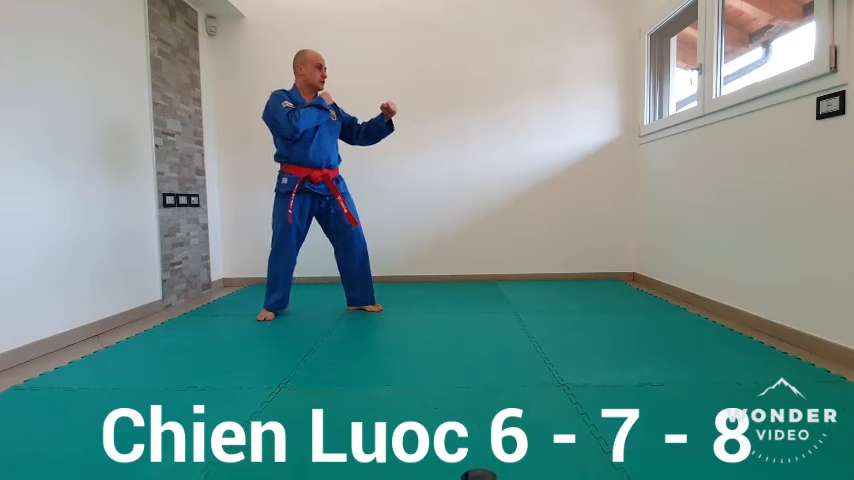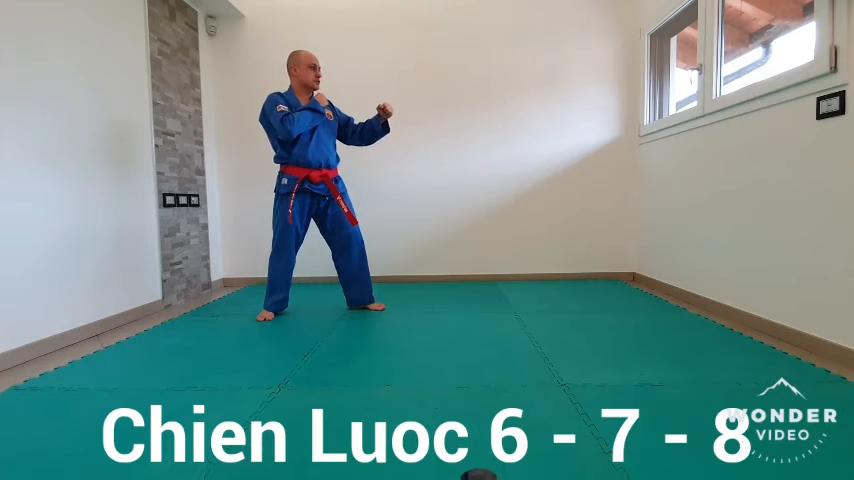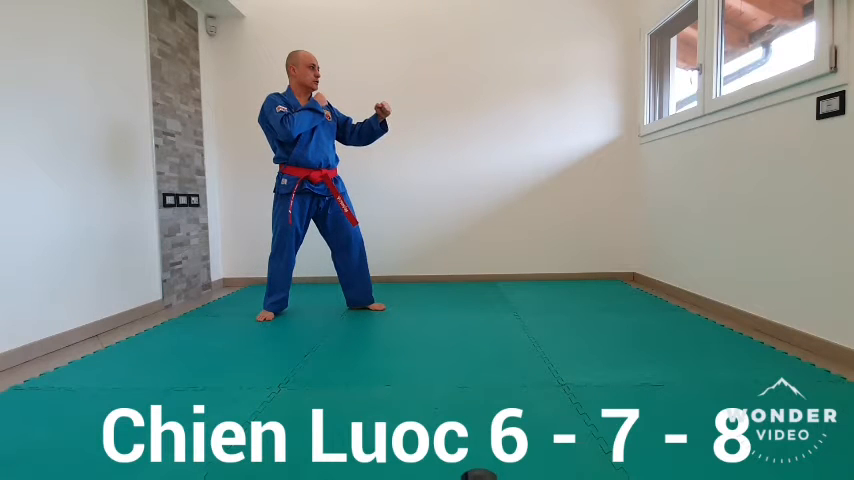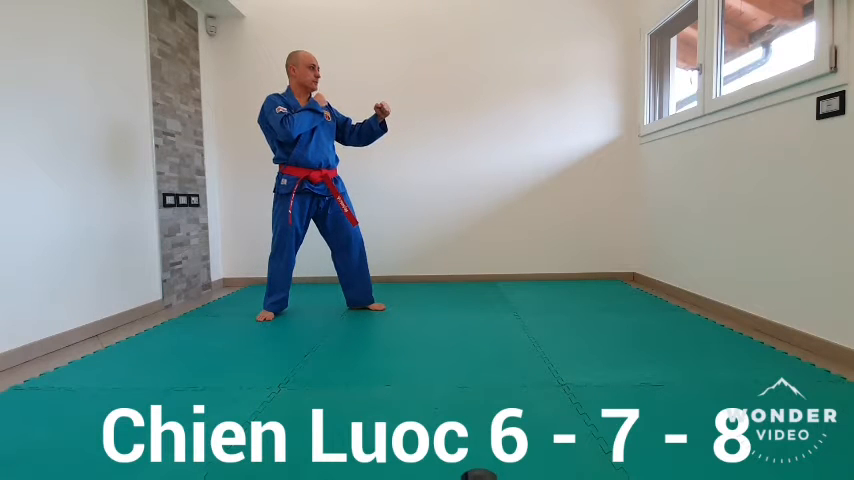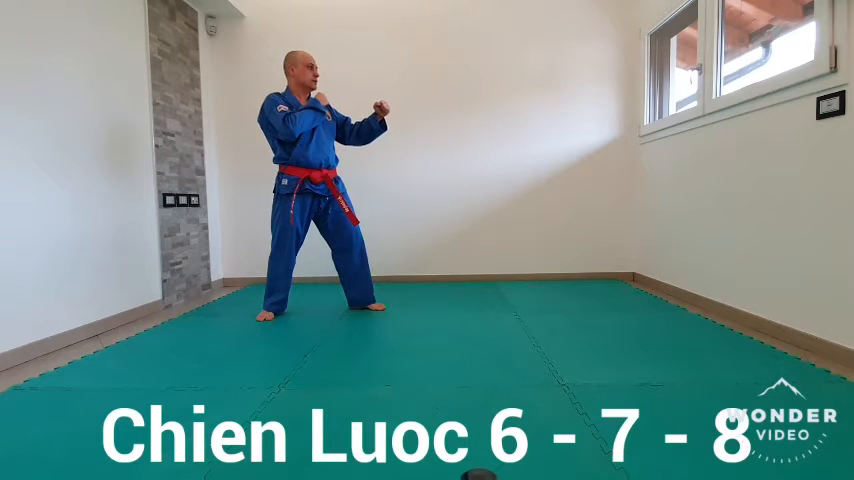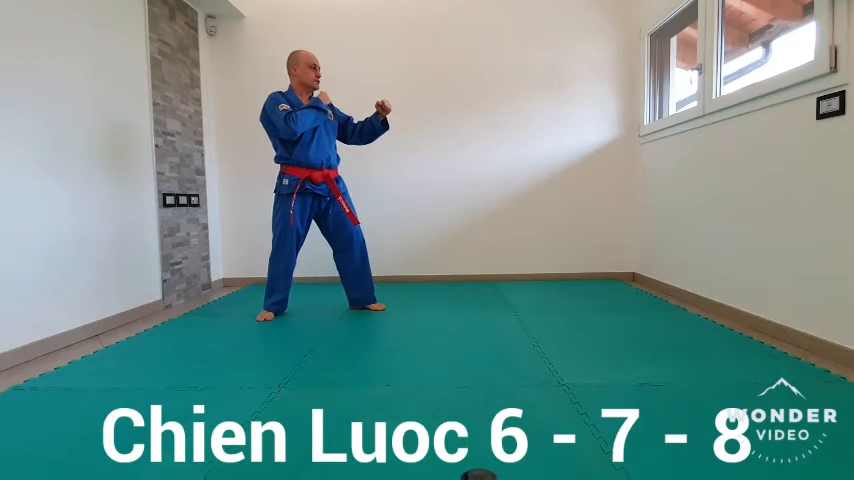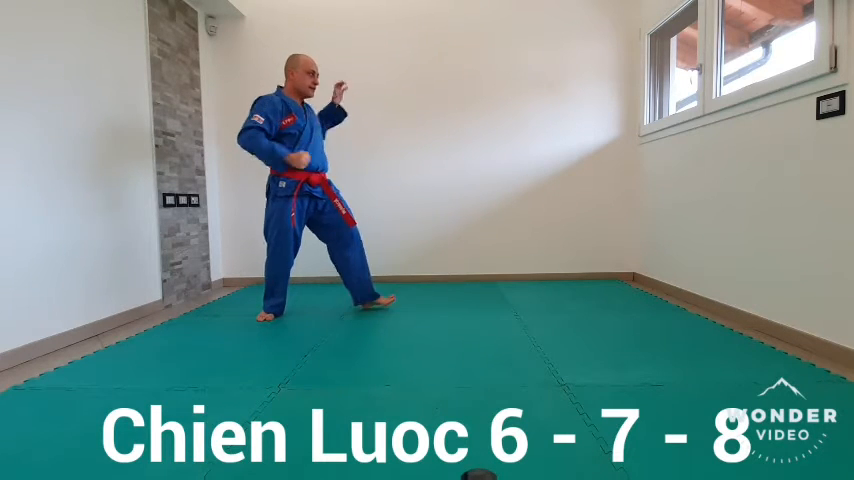
dt=0.7s
person 1, frame 1
left shoulder: (331, 106)
right shoulder: (280, 99)
left elbow: (359, 135)
right elbow: (292, 125)
left wrist: (384, 118)
right wrist: (321, 105)
left hip: (332, 185)
right hip: (295, 186)
left knee: (353, 241)
right knee: (284, 246)
left ankle: (360, 299)
right ankle: (273, 305)
person 1, frame 2
left shoulder: (327, 106)
right shoulder: (276, 102)
left elbow: (355, 134)
right elbow: (288, 129)
left wrist: (379, 120)
right wrist: (316, 107)
left hip: (331, 185)
right hip: (294, 186)
left knee: (351, 242)
right knee: (284, 247)
left ankle: (361, 299)
right ankle: (273, 305)
person 1, frame 3
left shoulder: (325, 106)
right shoulder: (275, 102)
left elbow: (354, 135)
right elbow: (287, 129)
left wrist: (378, 119)
right wrist: (315, 107)
left hip: (330, 185)
right hip: (294, 186)
left knee: (350, 242)
right knee: (284, 247)
left ankle: (361, 299)
right ankle: (273, 306)
person 1, frame 4
left shoulder: (324, 107)
right shoulder: (275, 103)
left elbow: (353, 135)
right elbow: (287, 130)
left wrist: (377, 119)
right wrist: (314, 107)
left hip: (330, 186)
right hip: (294, 187)
left knee: (350, 242)
right knee: (284, 247)
left ankle: (361, 299)
right ankle: (273, 306)
person 1, frame 5
left shoulder: (323, 106)
right shoulder: (275, 102)
left elbow: (352, 134)
right elbow: (290, 129)
left wrist: (376, 118)
right wrist: (316, 106)
left hip: (330, 185)
right hip: (294, 187)
left knee: (351, 241)
right knee: (284, 248)
left ankle: (362, 298)
right ankle: (273, 306)
person 1, frame 6
left shoulder: (326, 106)
right shoulder: (277, 101)
left elbow: (355, 133)
right elbow: (291, 127)
left wrist: (378, 117)
right wrist: (317, 105)
left hip: (331, 185)
right hip: (295, 186)
left knee: (351, 241)
right knee: (285, 247)
left ankle: (363, 298)
right ankle: (273, 306)
person 1, frame 7
left shoulder: (307, 110)
right shoulder: (269, 104)
right elbow: (248, 137)
left wrist: (335, 106)
right wrist: (286, 157)
left hip: (321, 188)
right hip: (287, 189)
left knee: (347, 237)
right knee: (281, 250)
left ankle: (366, 296)
right ankle: (272, 307)
